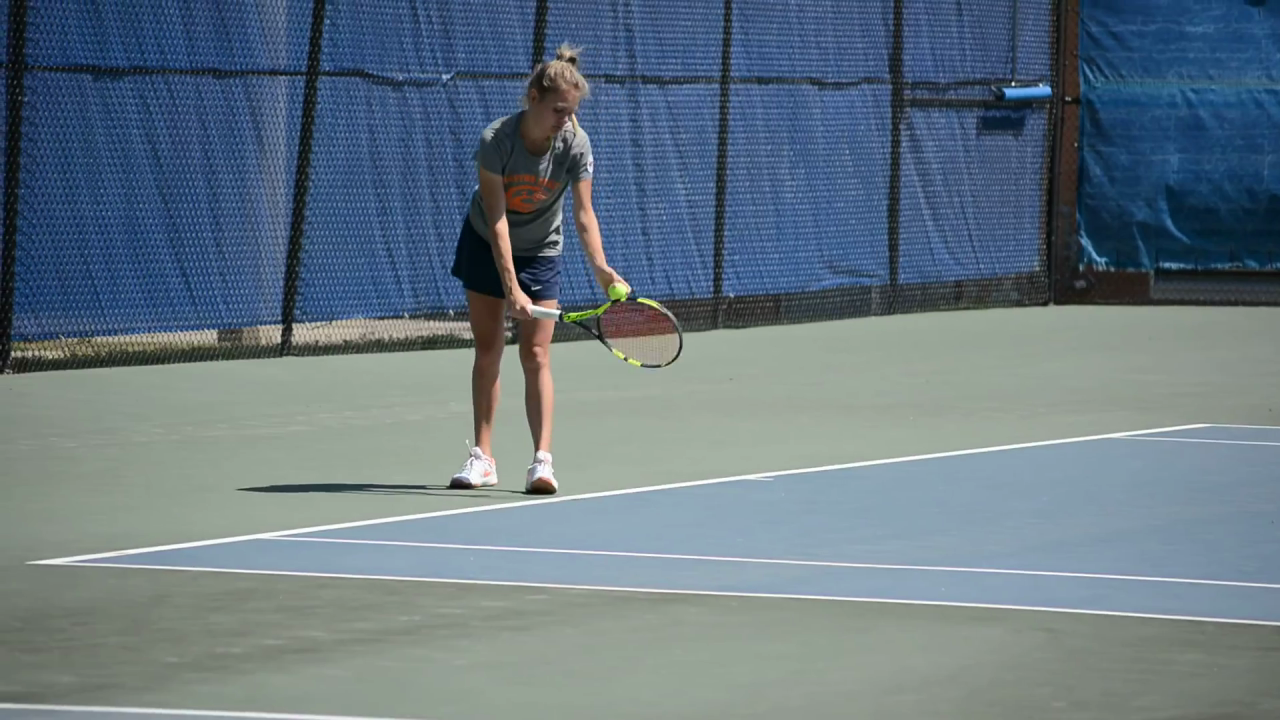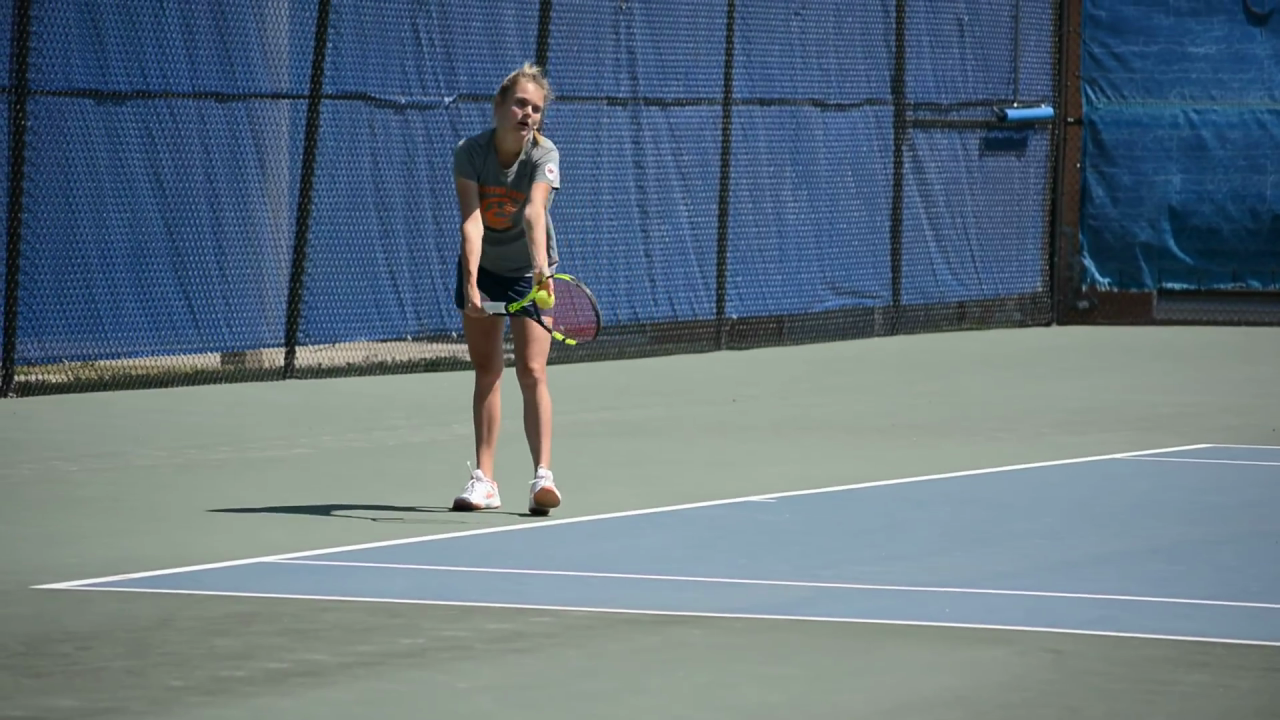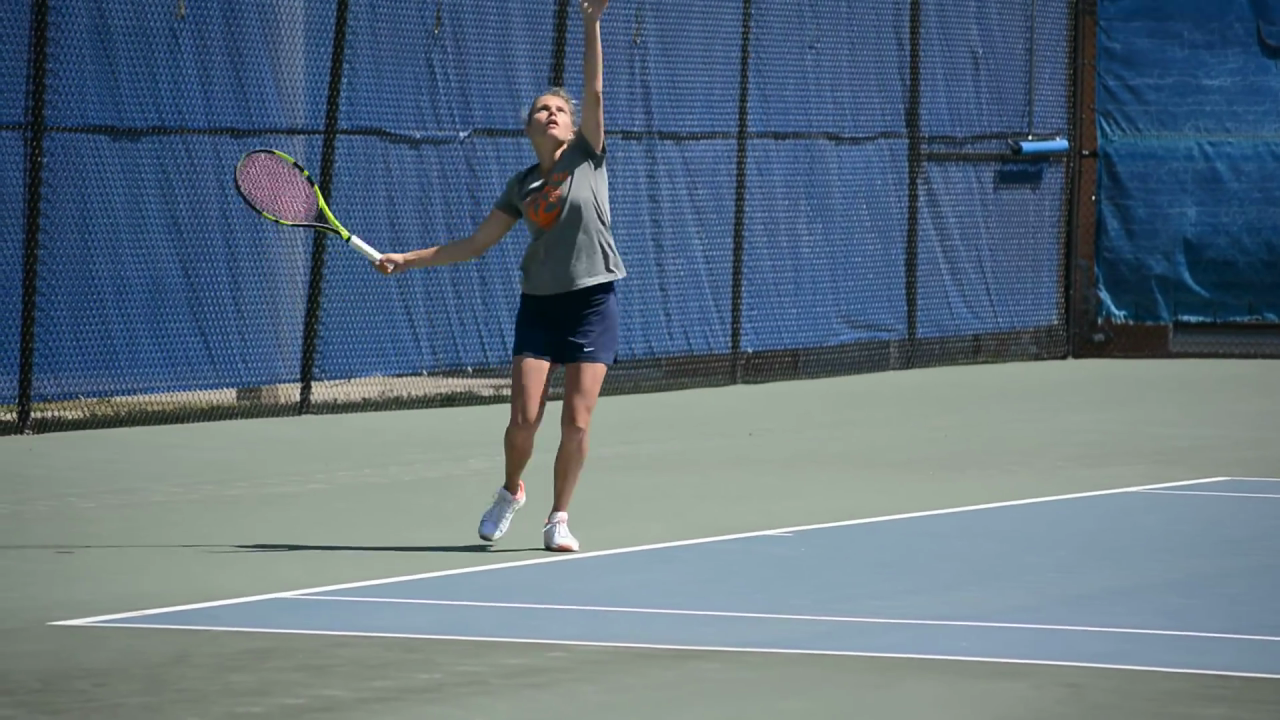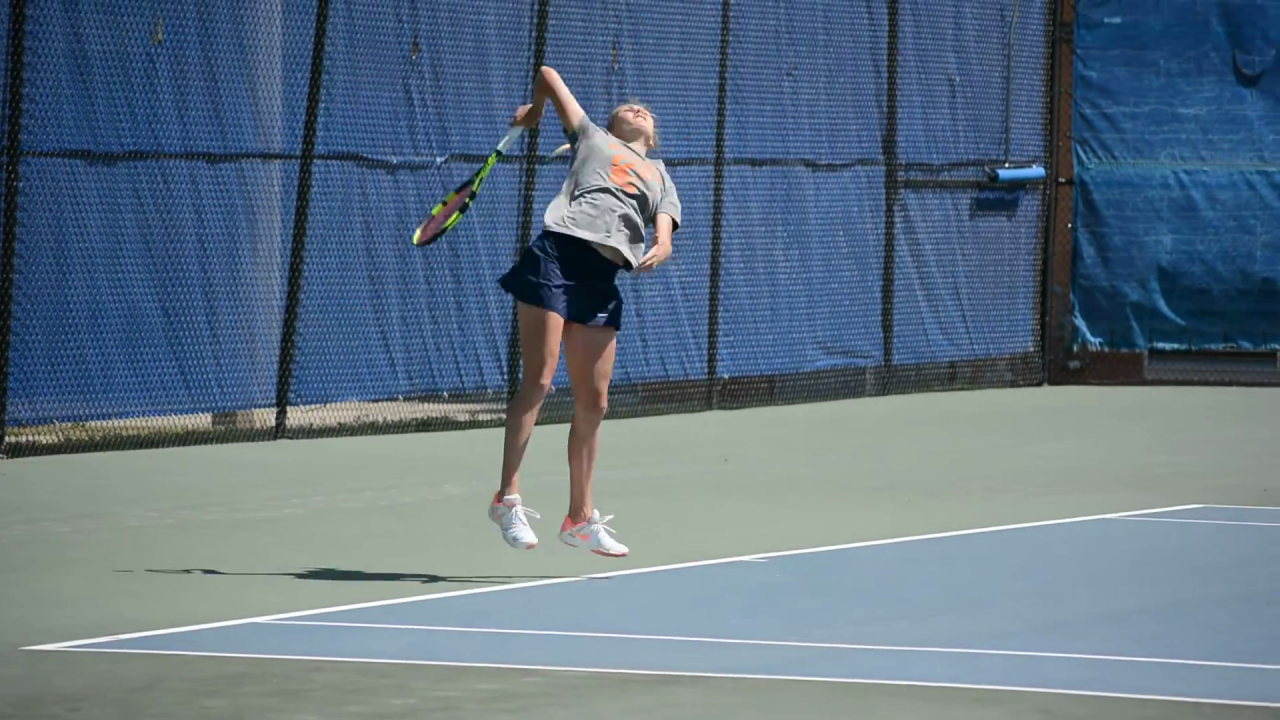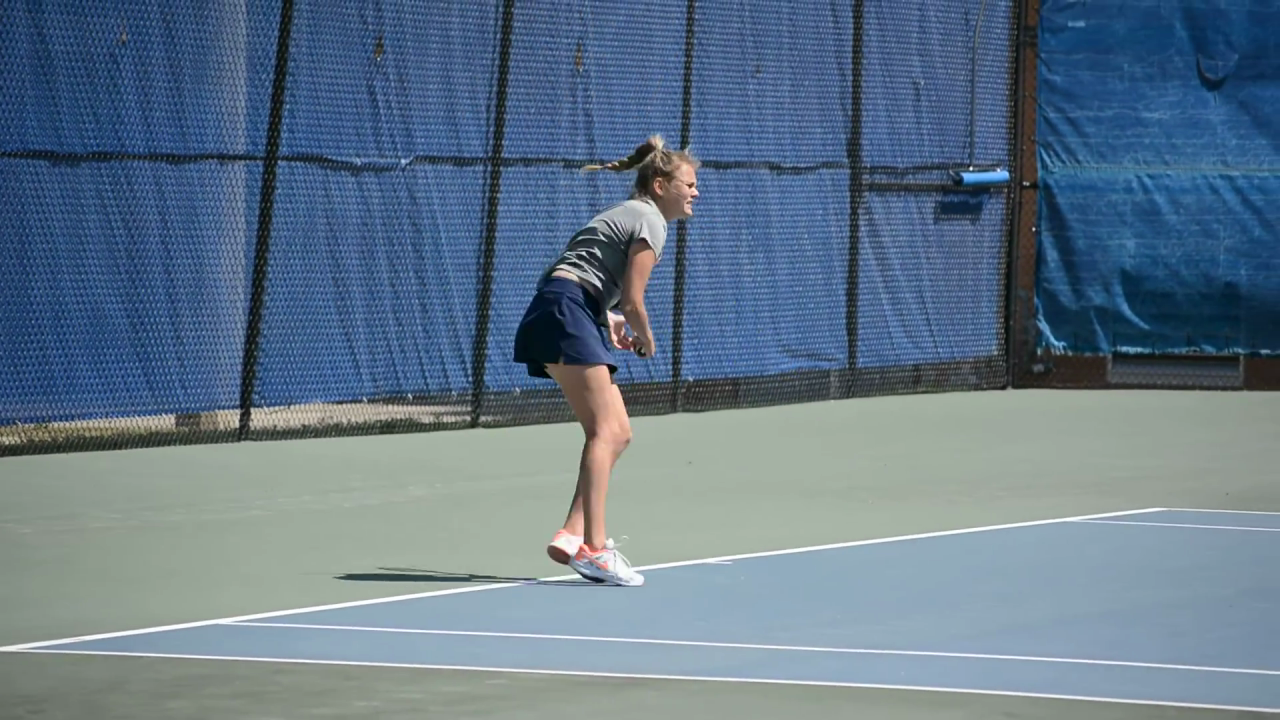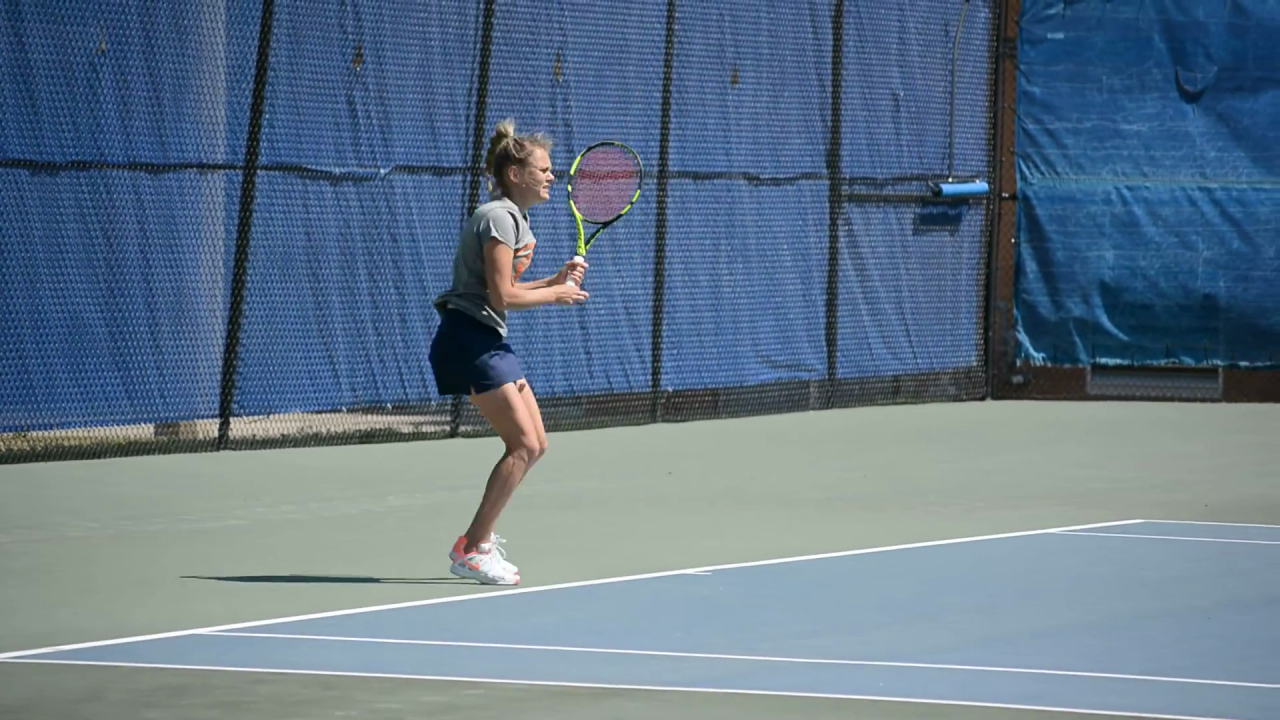
dt=0.5s
person 1, frame 1
left shoulder: (575, 144)
right shoulder: (495, 139)
left elbow: (583, 211)
right elbow: (495, 217)
left wrist: (601, 265)
right wrist: (511, 286)
left hip: (540, 254)
right hip: (487, 247)
left knee: (535, 355)
right knee: (487, 350)
left ankle: (541, 459)
right ankle: (482, 456)
person 1, frame 2
left shoulder: (544, 155)
right shoulder: (470, 153)
left elbow: (539, 206)
right elbow: (471, 220)
left wrist: (541, 271)
right wrist: (470, 285)
left hip: (528, 275)
right hip: (483, 271)
left knee: (532, 371)
right knee: (486, 372)
left ankle: (543, 475)
right ankle: (484, 478)
person 1, frame 3
left shoulder: (588, 157)
right shoulder: (521, 186)
left elbow: (594, 91)
right elbow: (475, 245)
right wrist: (407, 259)
left hip: (592, 303)
right hip: (541, 305)
left knee: (578, 420)
right knee: (525, 418)
left ankle: (558, 519)
right ankle: (511, 491)
person 1, frame 4
left shoulder: (662, 183)
right shoulder: (593, 139)
left elbow: (664, 237)
right elbow: (548, 75)
left wrist: (656, 251)
right wrist: (533, 108)
left hip: (596, 280)
right hip: (558, 253)
left knee: (594, 399)
right knee: (537, 384)
left ankle: (579, 517)
right ankle: (507, 498)
person 1, frame 5
left shoulder: (627, 216)
right shoulder: (649, 220)
right elbow: (632, 300)
left wrist: (607, 320)
right wrist: (647, 341)
left hip: (553, 315)
right hip: (565, 311)
left knee: (618, 432)
right knee: (607, 432)
left ankle: (575, 536)
right ankle: (592, 546)
person 1, frame 6
left shoulder: (515, 217)
right shoulder: (495, 217)
right elbow: (502, 297)
left wrist: (558, 280)
right wrist: (555, 294)
left hip: (490, 342)
right hip: (468, 338)
left knee: (533, 445)
right knee: (526, 443)
left ankle: (474, 544)
right ankle: (474, 549)
